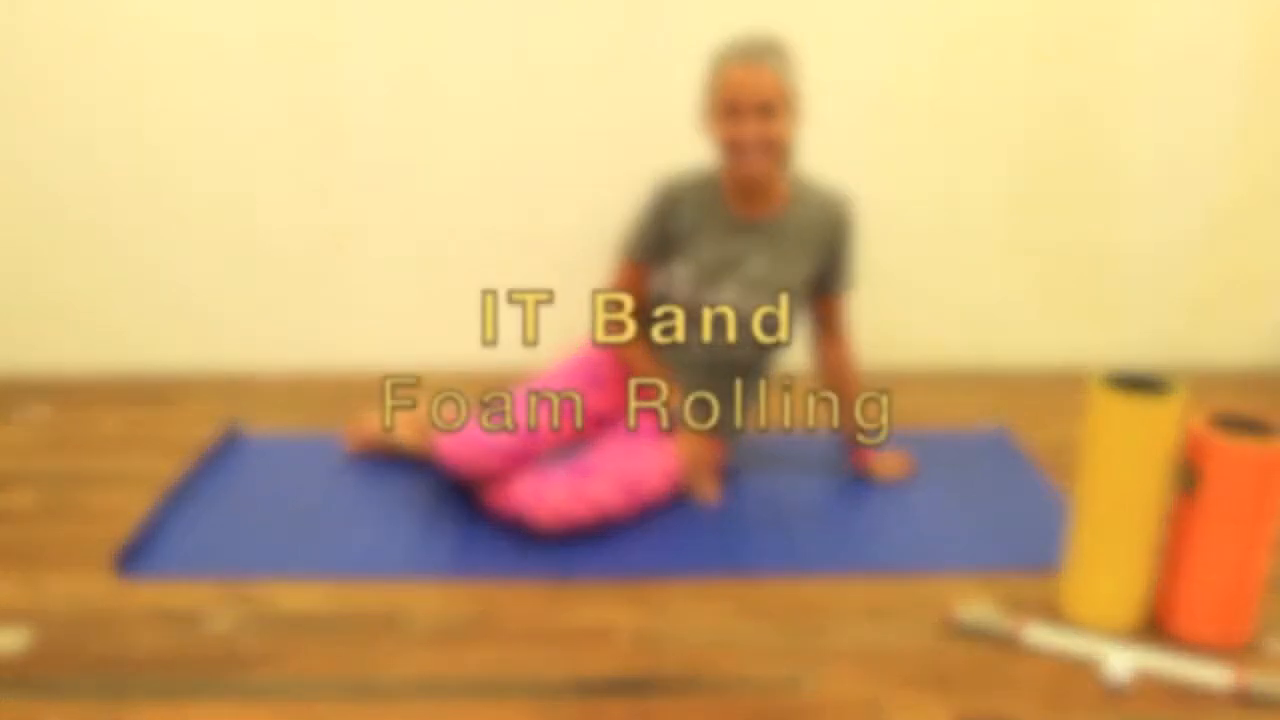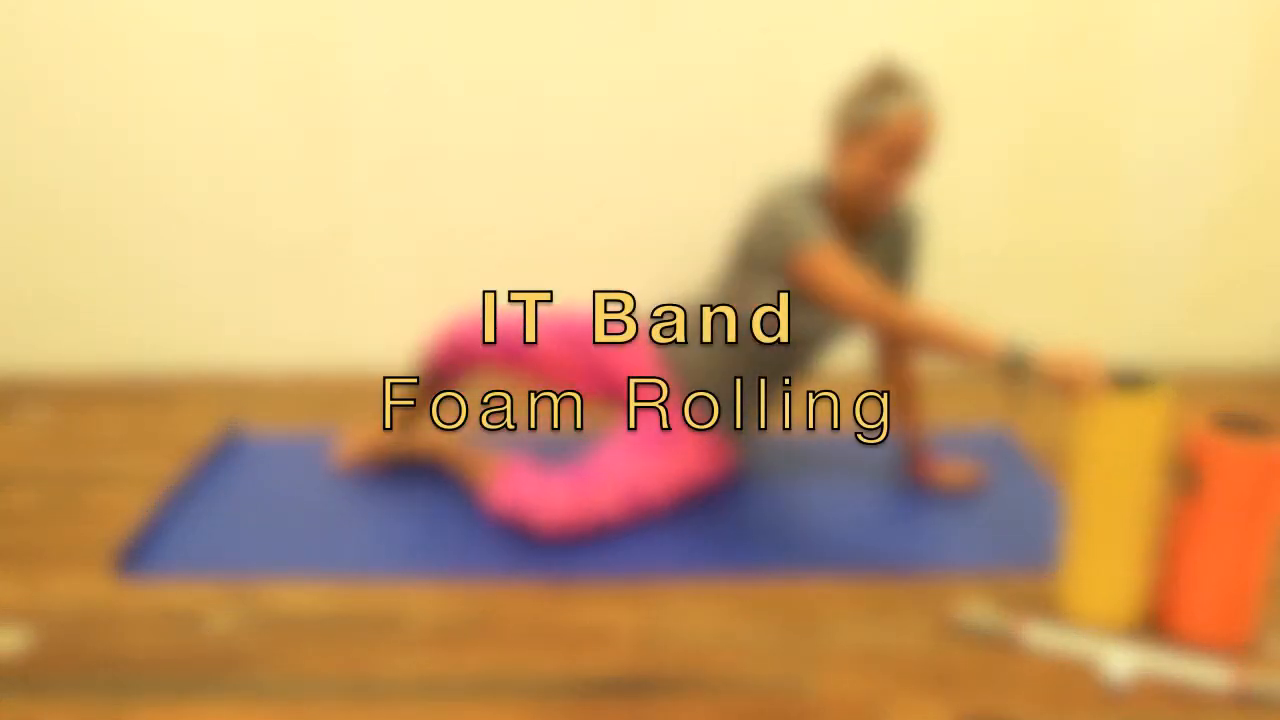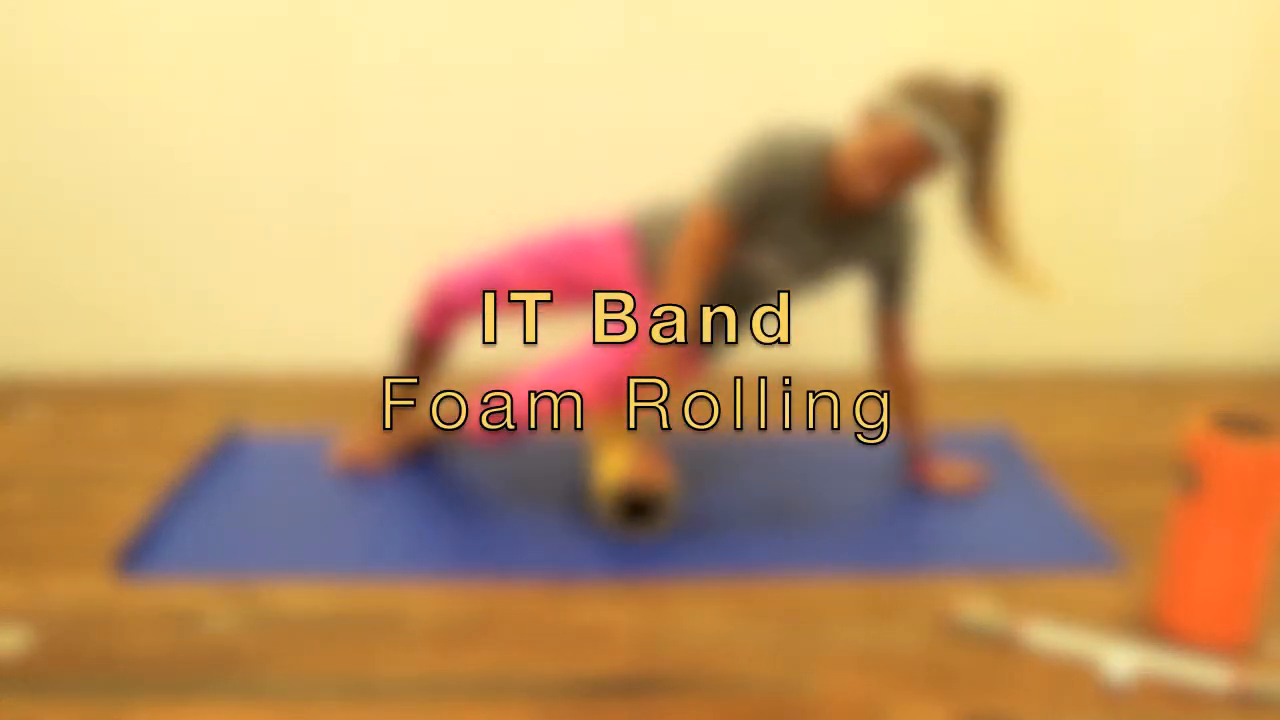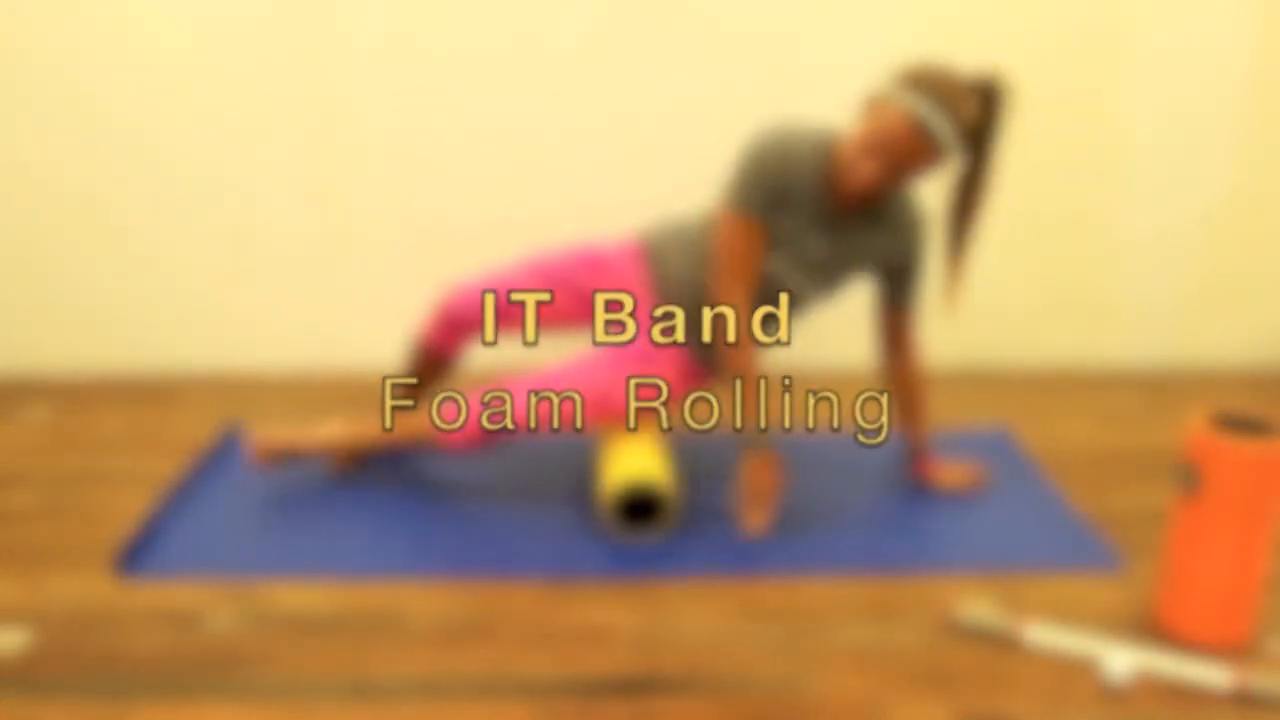
dt=1s
person 1, frame 1
left shoulder: (825, 217)
right shoulder: (677, 200)
left elbow: (830, 335)
left wrist: (861, 448)
right wrist: (681, 412)
left hip: (699, 418)
right hip: (623, 369)
left knee: (546, 505)
right knee: (483, 458)
left ankle: (425, 441)
right ankle: (428, 429)
person 1, frame 2
left shoulder: (896, 231)
right shoulder: (789, 207)
left elbow: (894, 347)
right elbow: (877, 309)
left wrist: (920, 458)
right wrist: (1025, 359)
left hip: (702, 432)
right hip: (653, 354)
left knee: (547, 512)
right knee: (470, 338)
left ankle: (439, 447)
right ankle: (409, 427)
person 1, frame 3
left shoulder: (889, 233)
right shoulder: (776, 158)
left elbow: (891, 350)
right elbow: (680, 291)
left wrist: (920, 459)
right wrist: (644, 433)
right hip: (626, 254)
left knee: (512, 410)
right knee: (447, 296)
left ankle: (415, 432)
right ankle: (398, 413)
person 1, frame 4
left shoulder: (897, 233)
right shoulder: (779, 158)
left elbow: (898, 348)
right elbow: (731, 304)
left wrist: (922, 457)
right wrist: (757, 444)
left hip: (681, 354)
right hip: (643, 274)
right knee: (462, 312)
left ankle: (352, 440)
right ankle: (393, 417)
